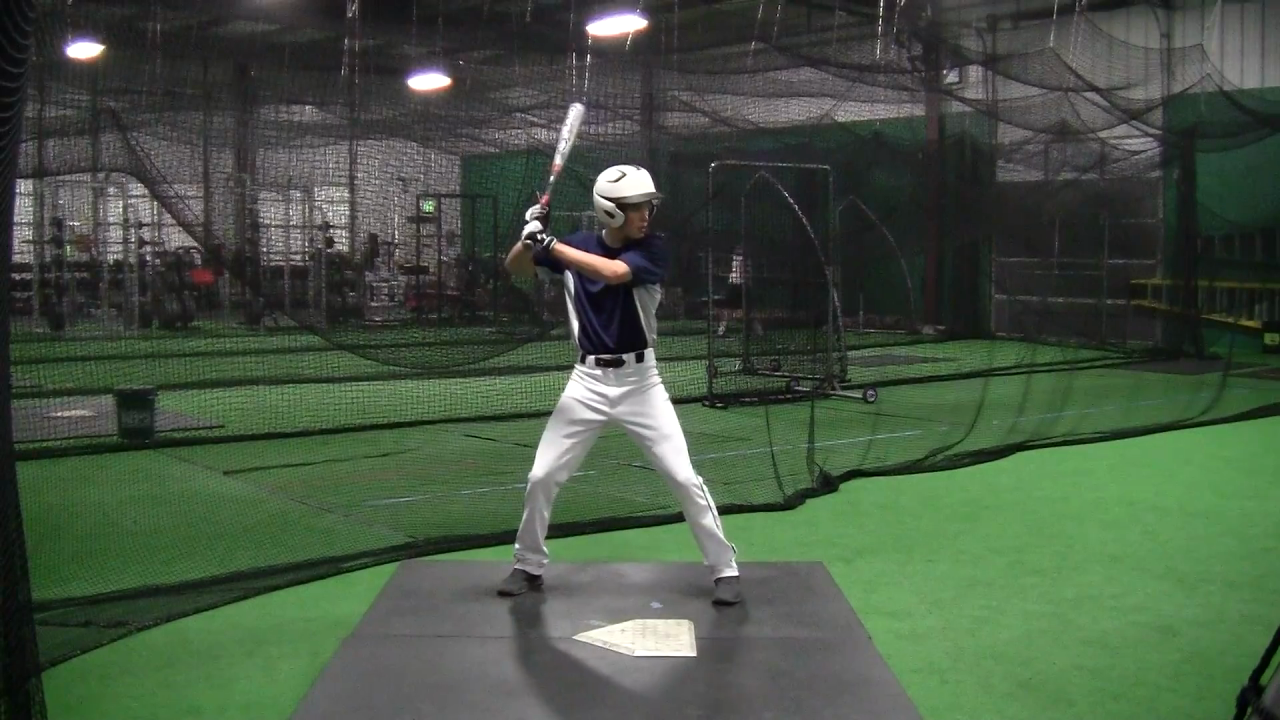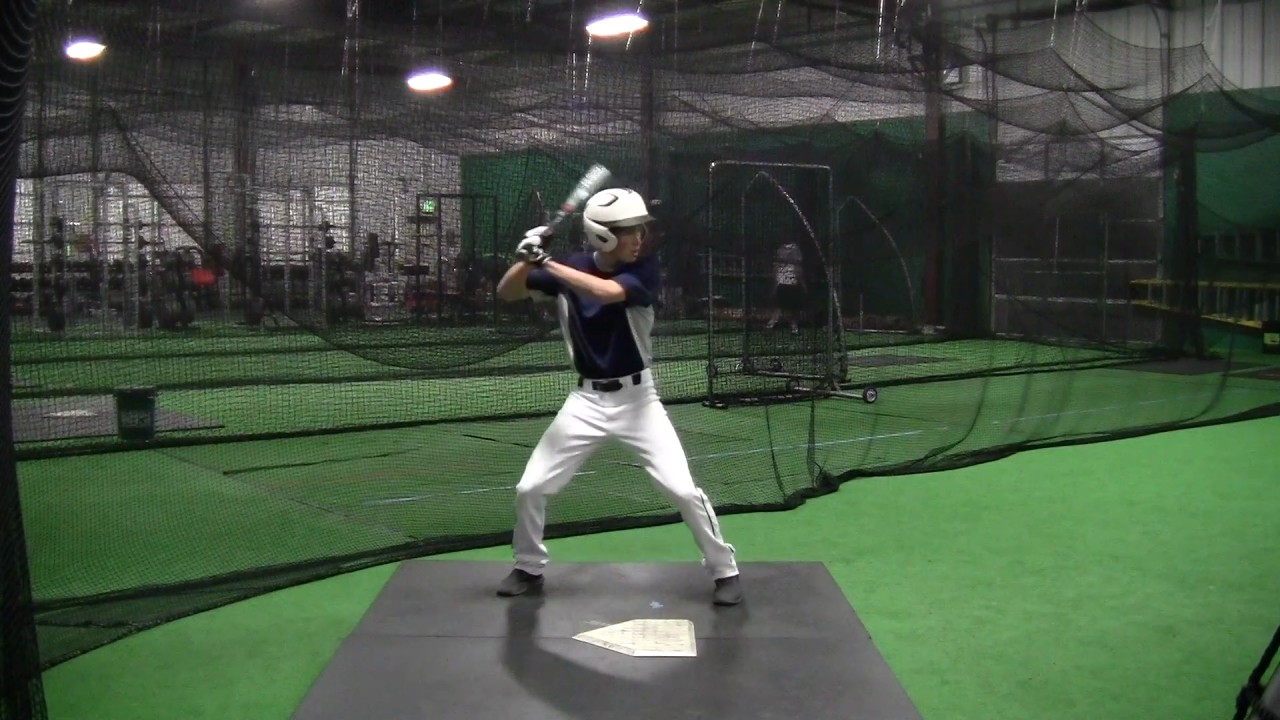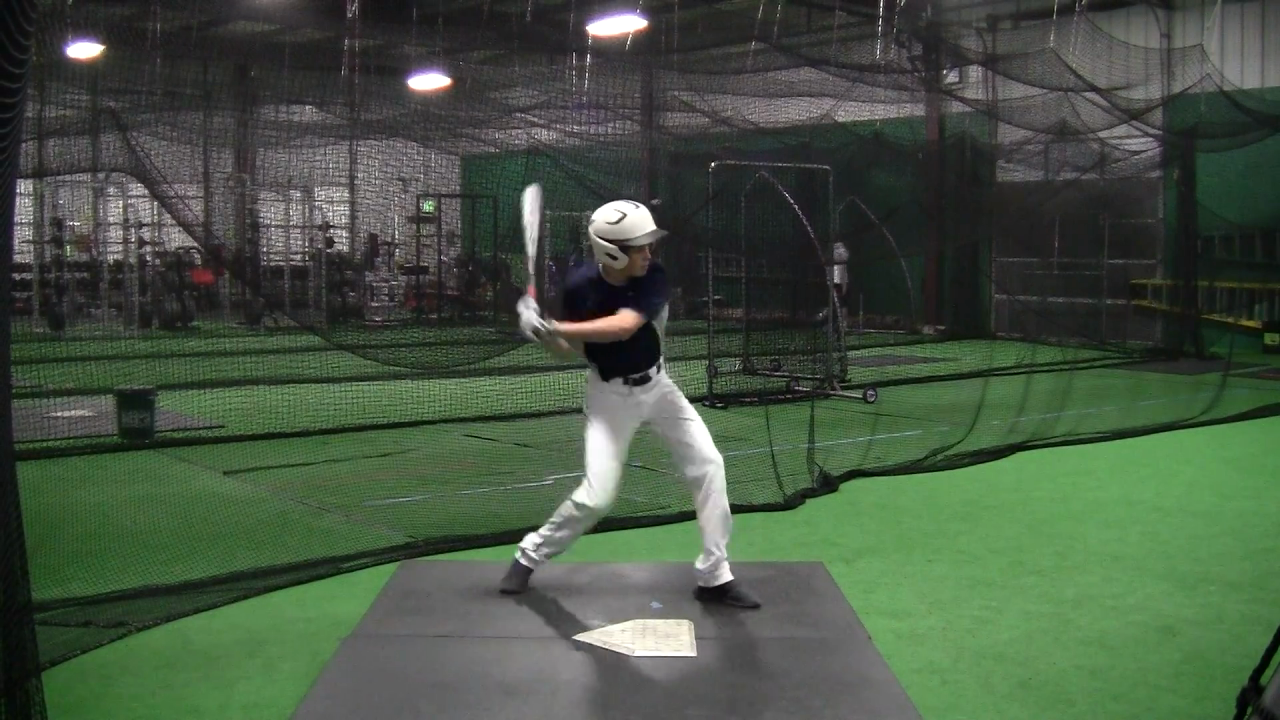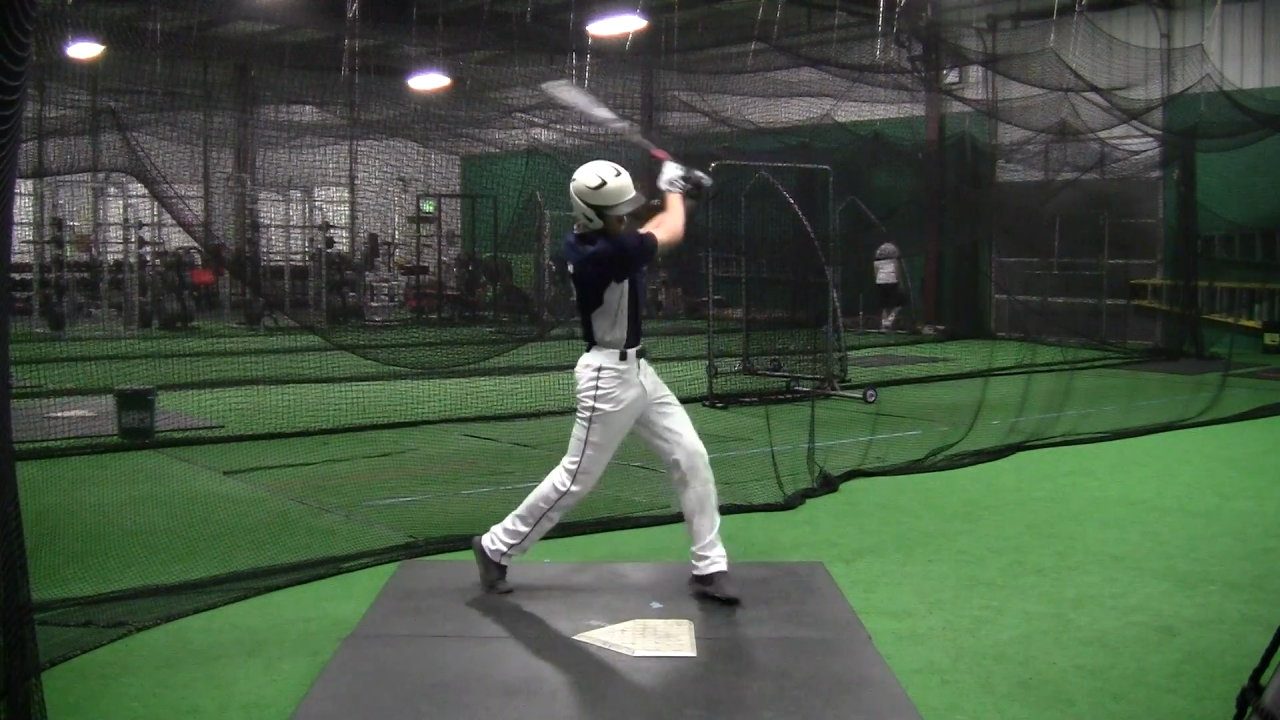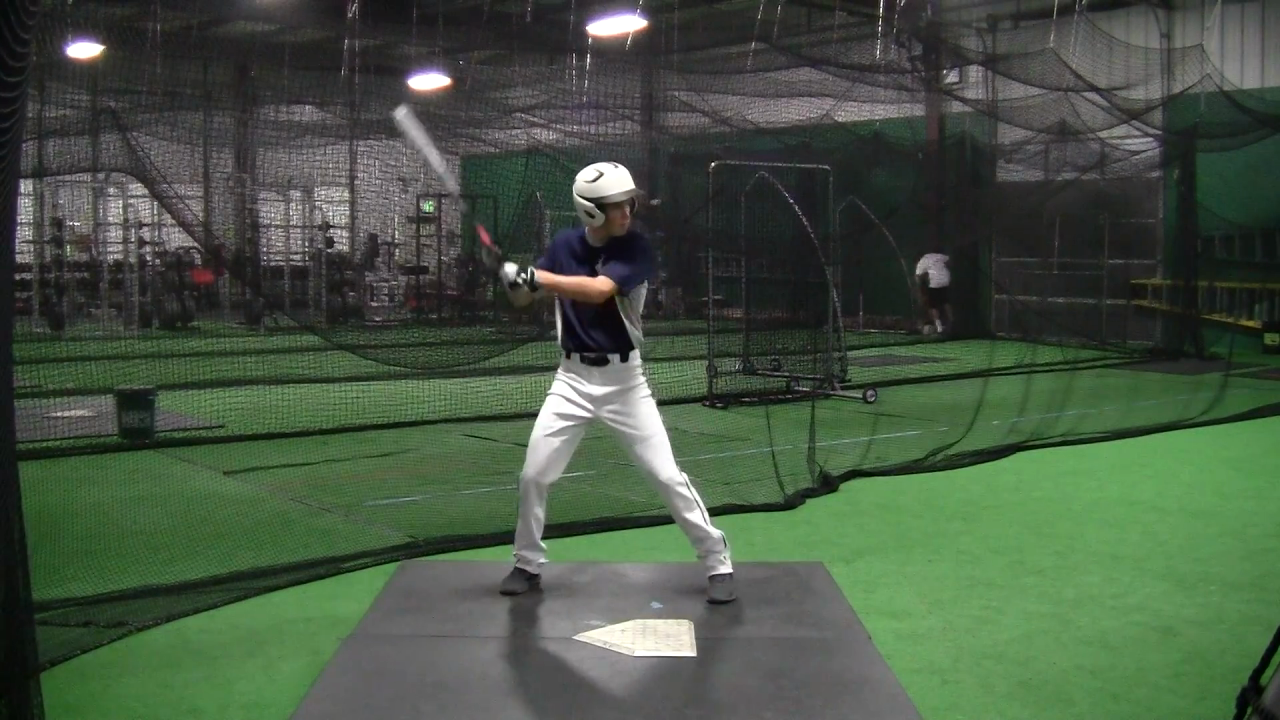
dt=0.7s
person 1, frame 1
left shoulder: (653, 248)
right shoulder: (578, 244)
left elbow: (613, 272)
right elbow: (514, 268)
left wrist: (549, 242)
right wrist: (530, 234)
left hip: (640, 380)
right hip: (588, 380)
left knee: (683, 478)
right knee: (542, 476)
left ankle: (724, 568)
right ankle: (528, 565)
person 1, frame 2
left shoulder: (644, 271)
right shoulder: (571, 266)
left elbow: (606, 292)
right elbow: (507, 293)
left wrist: (545, 263)
right wrist: (528, 259)
left hip: (636, 399)
right hip: (585, 400)
left knee: (683, 490)
right knee: (530, 487)
left ankle: (724, 570)
right ankle: (529, 566)
person 1, frame 3
left shoulder: (653, 278)
right shoulder: (580, 284)
left elbow: (621, 326)
right elbow: (567, 348)
left wrist: (551, 328)
right wrist: (549, 334)
left hip: (655, 386)
right hip: (609, 395)
left knee: (708, 467)
right knee: (597, 496)
left ankle: (715, 577)
right ankle: (529, 558)
person 1, frame 4
left shoulder: (585, 240)
right shoulder: (599, 252)
left elbow: (645, 238)
right elbow: (668, 234)
left wrist: (675, 187)
right wrist: (673, 189)
left hip: (636, 367)
right hip: (609, 375)
left knee: (692, 457)
right knee: (575, 479)
left ankle: (708, 566)
right ankle: (495, 547)
person 1, frame 5
left shoulder: (636, 247)
right shoulder: (564, 243)
left elbow: (602, 291)
right elbow: (526, 295)
left wrist: (534, 276)
right wrist: (514, 279)
left hip: (623, 378)
right hip: (572, 377)
left knee: (667, 476)
right knee: (534, 474)
left ankle: (717, 562)
right ankle: (528, 564)
